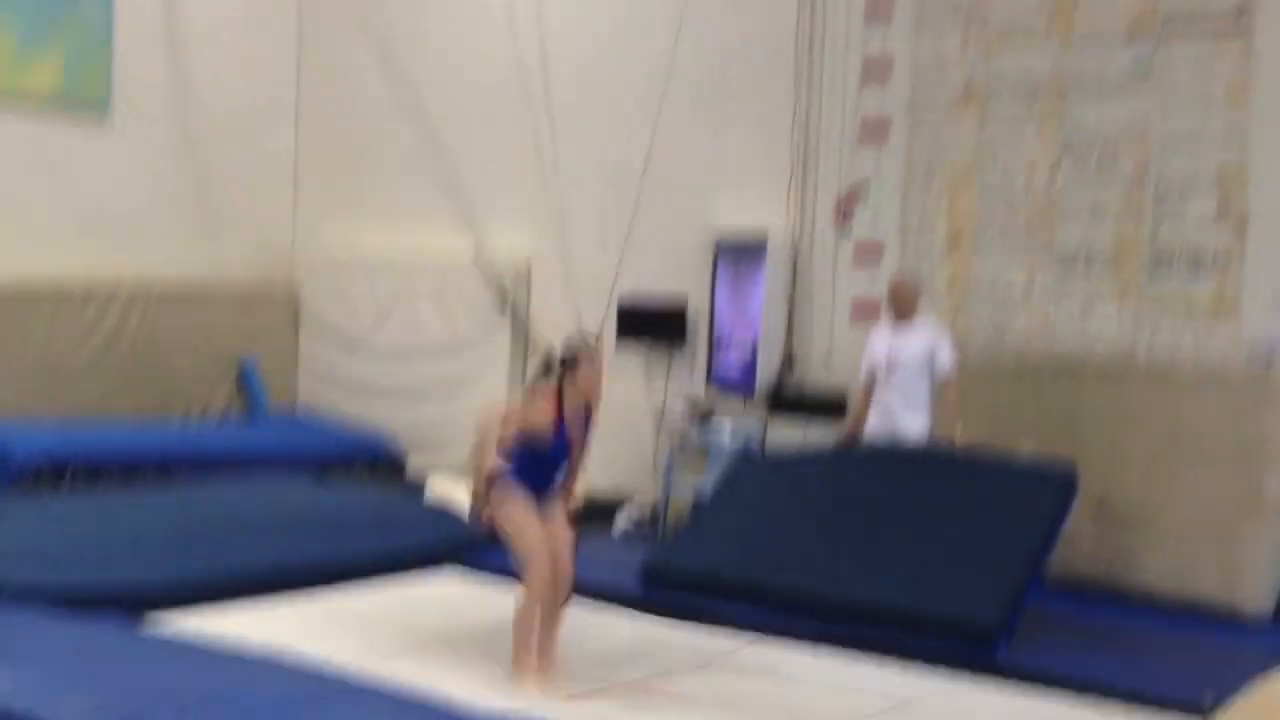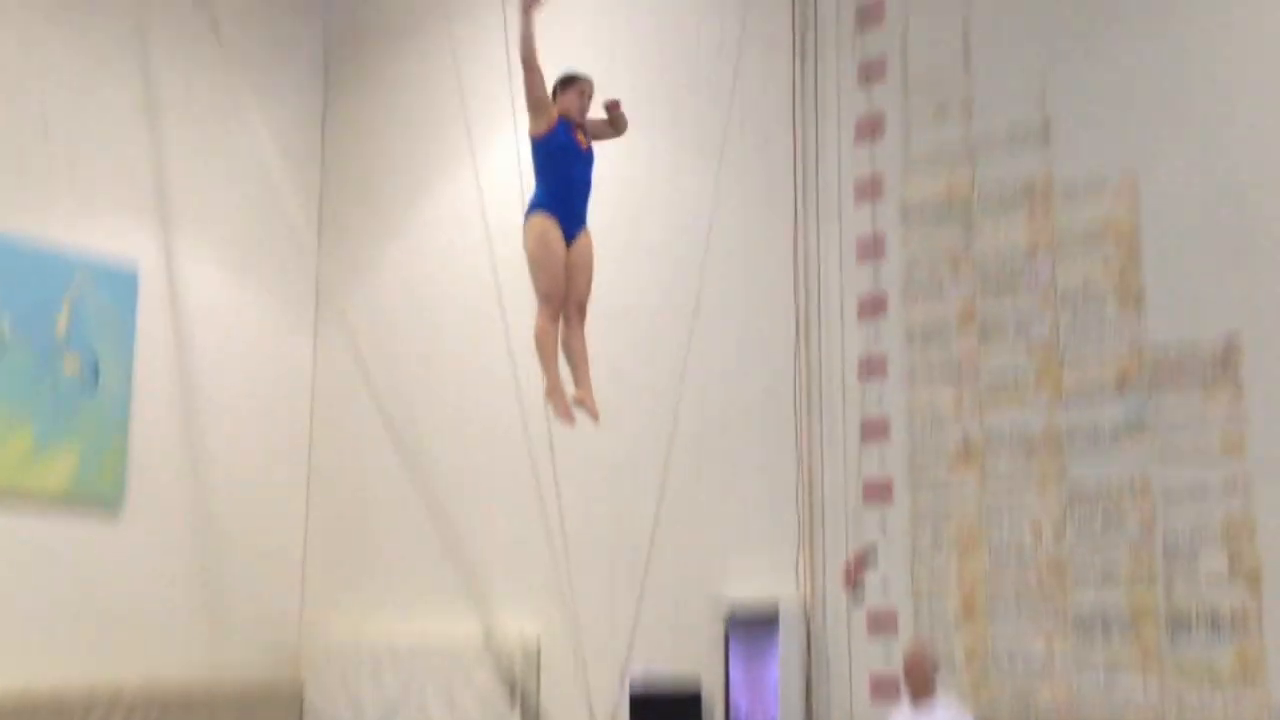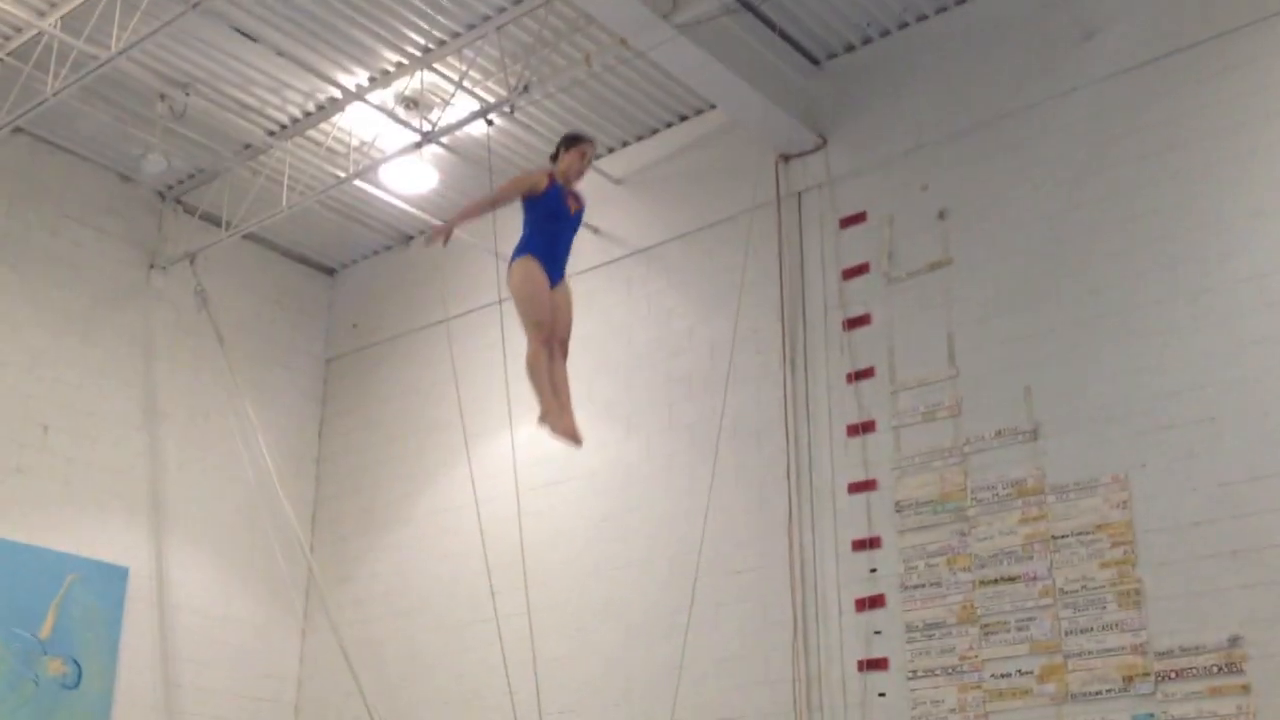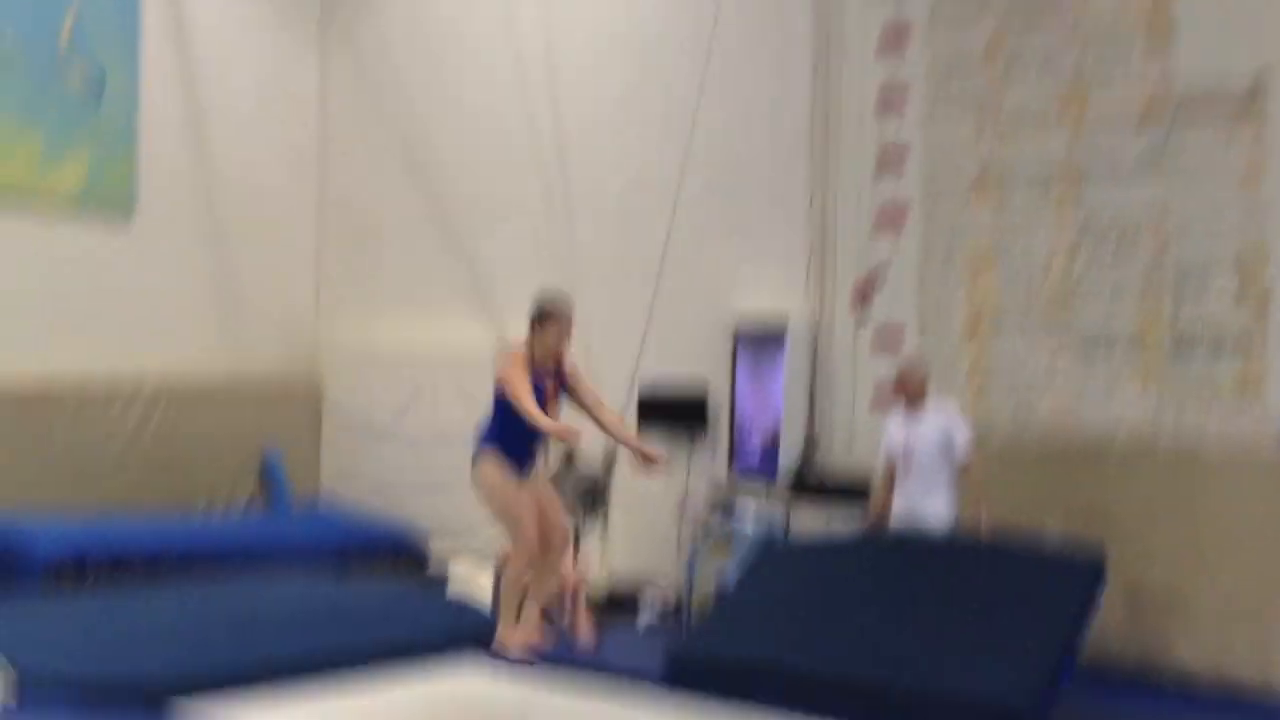
dt=0.7s
person 1, frame 1
left shoulder: (586, 407)
right shoulder: (541, 404)
right elbow: (495, 437)
left wrist: (567, 490)
left hip: (548, 495)
right hip: (516, 494)
left knee: (562, 582)
right knee: (540, 580)
left ankle: (544, 656)
right ankle: (524, 661)
person 1, frame 2
left shoulder: (583, 130)
right shoulder: (545, 118)
left elbow: (618, 128)
right elbow: (529, 64)
left wrist: (614, 112)
left hip: (577, 227)
right hip: (545, 219)
left knee: (576, 312)
right knee: (551, 306)
left ankle: (583, 386)
right ankle: (553, 384)
person 1, frame 3
left shoulder: (577, 201)
right shoulder: (539, 180)
right elbow: (492, 201)
right wrist: (452, 222)
left hip: (557, 275)
right hip: (529, 263)
left knee: (559, 348)
right knee: (540, 338)
left ankle: (566, 416)
right ankle: (550, 410)
person 1, frame 4
left shoulder: (565, 372)
right shoulder: (515, 363)
left elbow: (599, 411)
right elbow: (524, 402)
left wrist: (635, 446)
right wrist: (549, 425)
left hip: (525, 465)
right hip: (495, 460)
left knee: (557, 540)
right knee: (529, 543)
left ankle: (529, 621)
right ankle: (507, 629)
